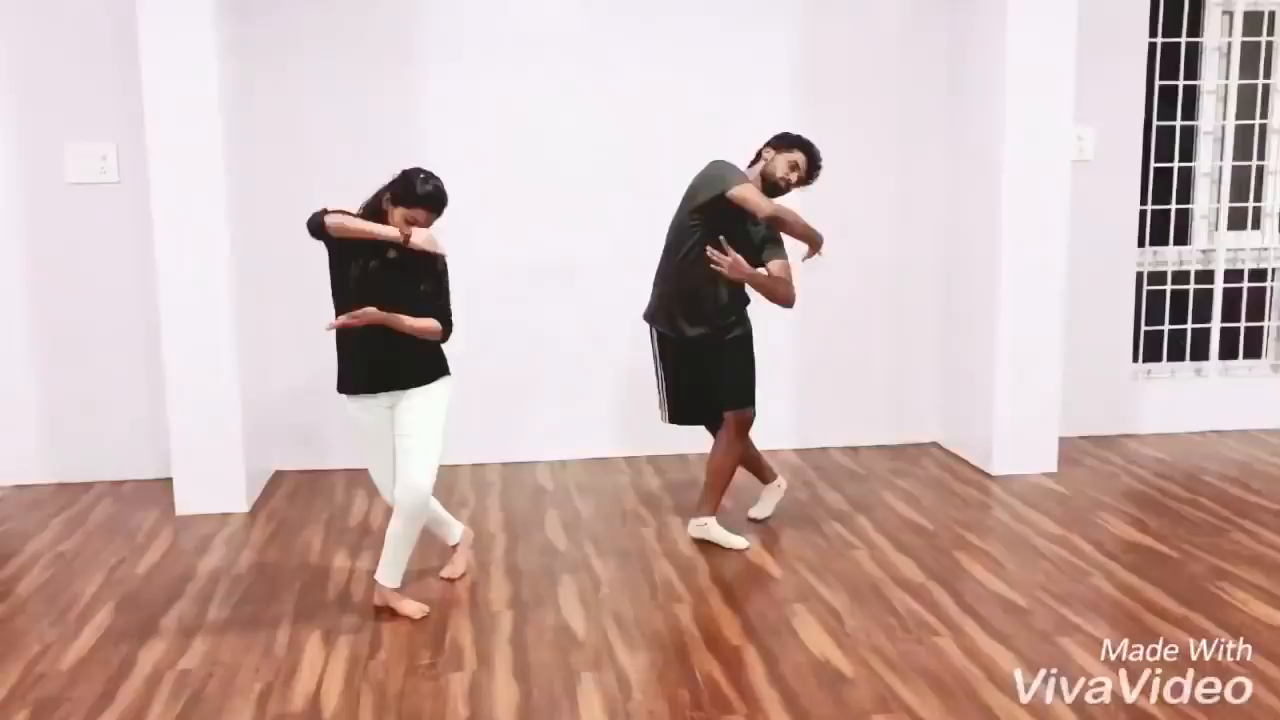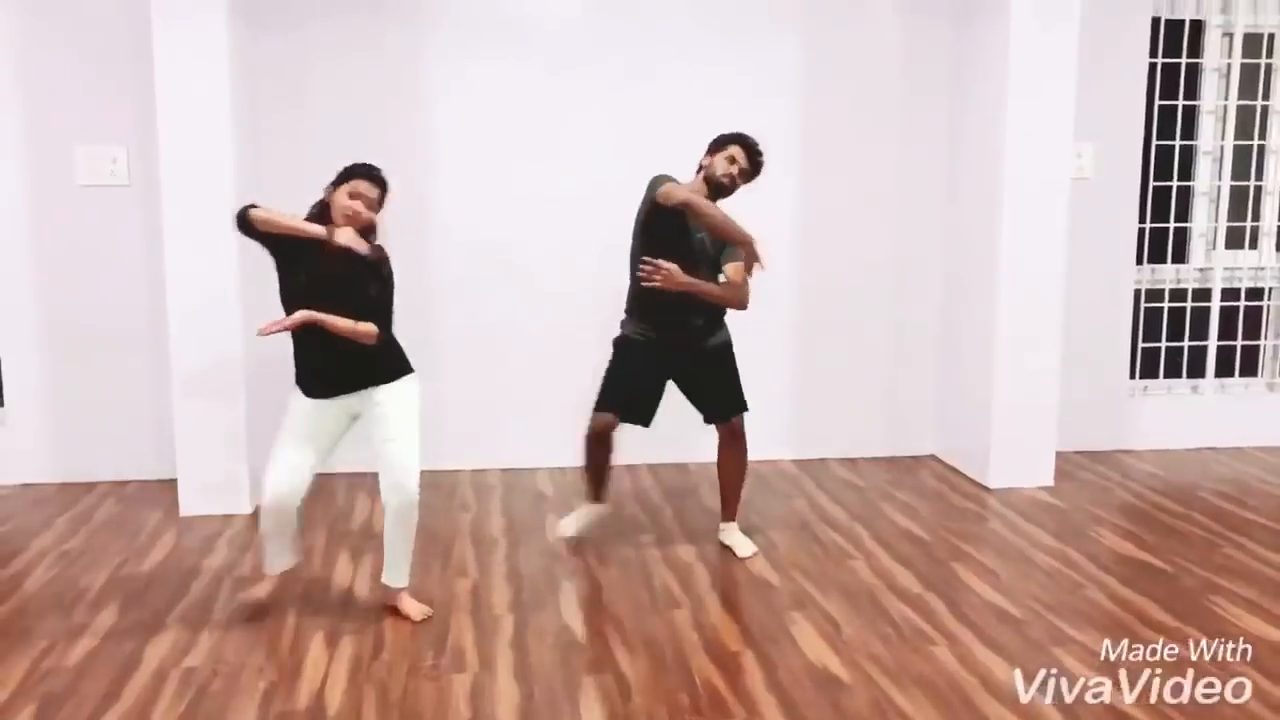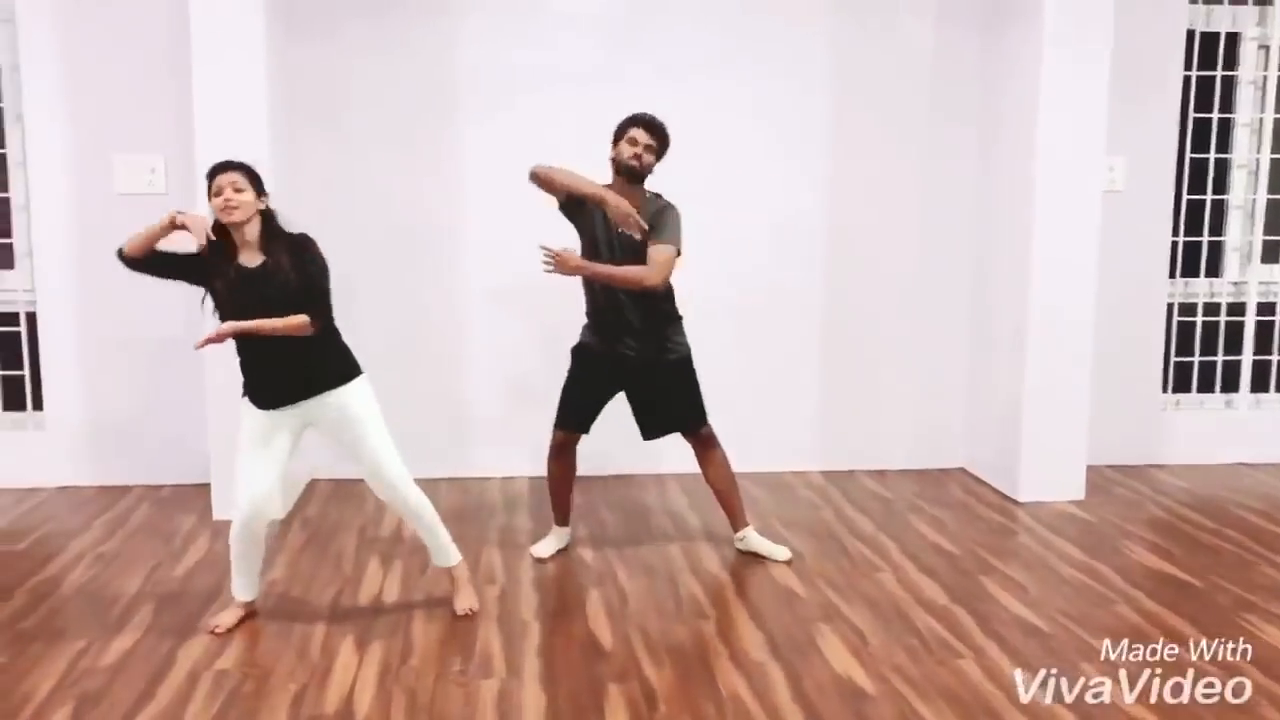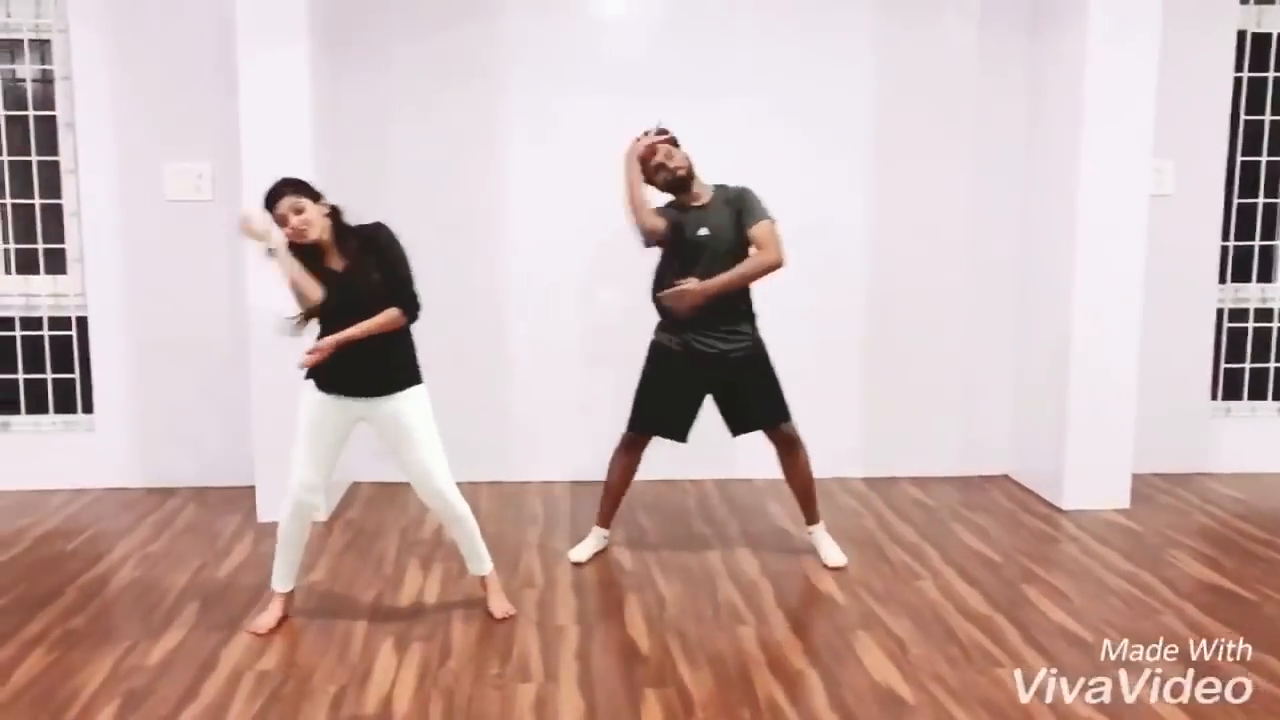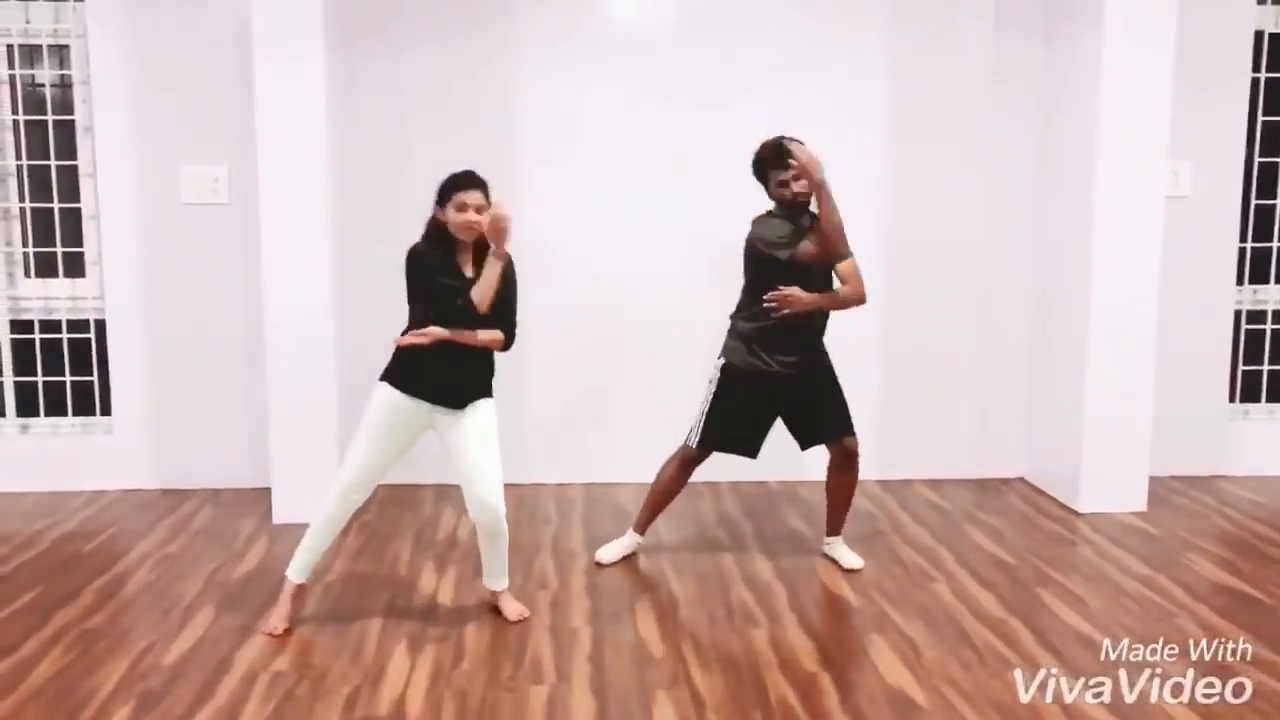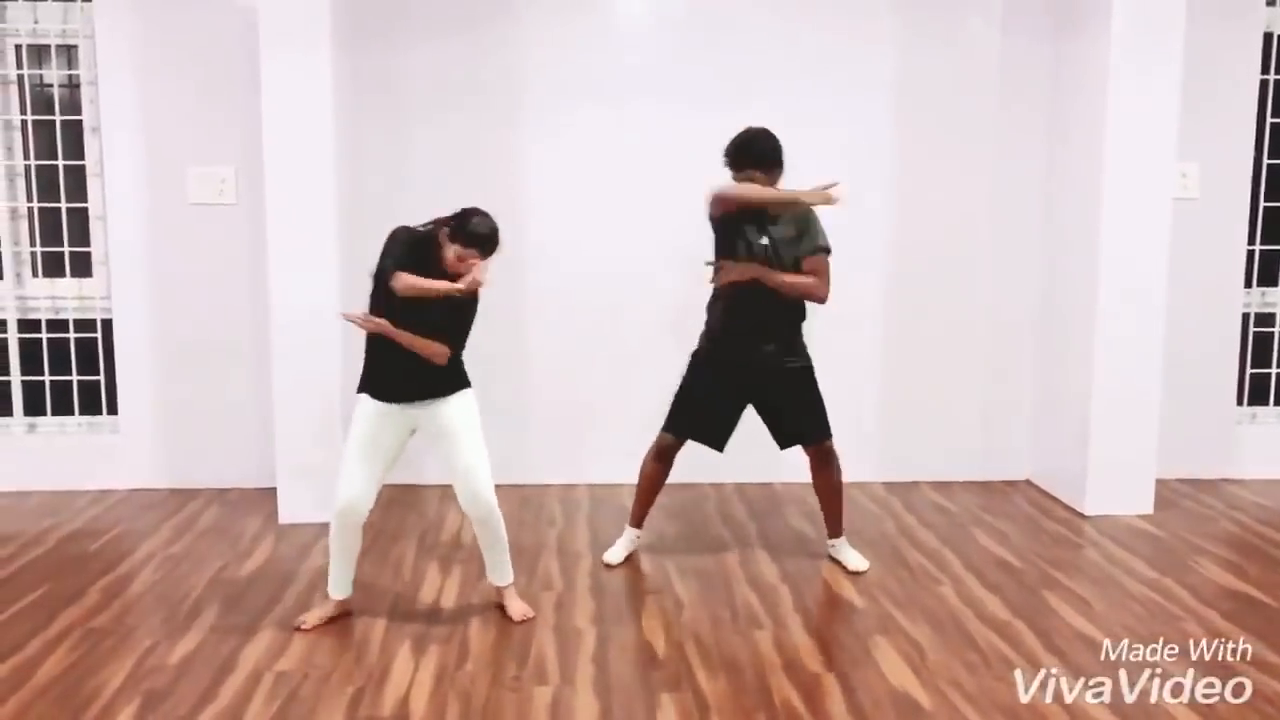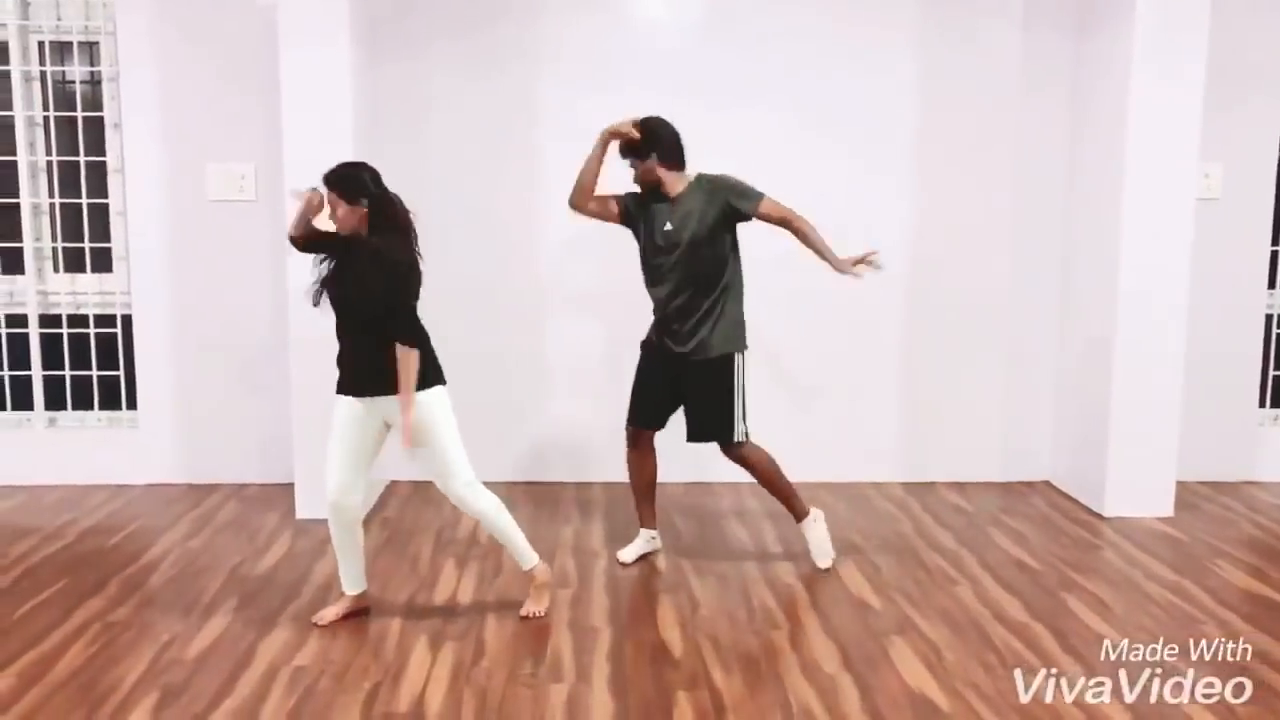
dt=0.4s
person 1, frame 1
left shoulder: (429, 260)
right shoulder: (349, 240)
left elbow: (440, 329)
right elbow: (318, 223)
left wrist: (380, 316)
right wrist: (398, 237)
left hip: (422, 384)
right hip: (365, 387)
left knee: (414, 486)
right knee: (394, 490)
left ankle: (387, 586)
right ankle: (458, 535)
person 1, frame 2
left shoulder: (374, 260)
right shoulder: (294, 244)
left elbow: (376, 332)
right elbow: (251, 217)
left wrist: (312, 317)
right wrist: (326, 233)
left hip: (386, 384)
right hip: (319, 390)
left knee: (402, 490)
right knee: (279, 492)
left ankle: (395, 586)
right ankle: (279, 563)
person 1, frame 3
left shoulder: (297, 248)
right shoulder: (212, 263)
left elbow: (316, 319)
right elbow: (131, 256)
left wrist: (241, 326)
right wrist: (169, 224)
left hip: (335, 386)
right hip: (267, 400)
left knee: (395, 483)
right knee: (252, 506)
left ankle: (457, 570)
right ankle: (244, 598)
person 1, frame 4
left shoulder: (376, 237)
right shoulder: (301, 266)
left elbow: (406, 308)
right elbow: (318, 305)
left wrist: (345, 337)
right wrist: (276, 248)
left hip: (396, 389)
right hip: (331, 390)
left knee: (438, 490)
right knee: (301, 494)
left ankle: (488, 580)
right ankle: (281, 595)
person 1, frame 5
left shoulder: (500, 267)
right shoulder: (424, 257)
left elbow: (504, 337)
right elbow: (469, 311)
left wrist: (448, 334)
right wrist: (496, 252)
left hip: (469, 400)
right hip: (406, 391)
left knee: (488, 504)
right knee: (348, 489)
left ankle: (498, 589)
right ankle: (293, 586)
person 1, frame 6
left shoulder: (465, 290)
right shoulder: (403, 243)
left elbow: (445, 353)
right elbow: (397, 285)
left wrist: (390, 330)
right wrist: (457, 286)
left hip: (445, 397)
right hip: (381, 398)
left knee: (479, 497)
right knee: (348, 503)
left ankle: (504, 586)
right ankle: (337, 599)
person 1, frame 7
left shoulder: (392, 257)
right shoulder: (350, 247)
left elbow: (406, 334)
right elbow: (299, 238)
left wrist: (407, 403)
right wrist: (310, 207)
left hip: (407, 388)
right hip: (356, 391)
left knee: (461, 486)
right knee: (340, 497)
left ankle: (536, 571)
right ankle: (354, 594)
person 2, frame 1
left shoulder: (767, 228)
right shoulder: (718, 173)
left elbow: (786, 295)
right elbow: (771, 210)
left wrist: (747, 274)
right wrist: (814, 239)
left hip: (728, 327)
right hip: (675, 325)
left knee: (737, 417)
right knee: (716, 423)
left ankle: (704, 518)
right ankle: (772, 481)
person 2, frame 2
left shoulder: (724, 229)
right shoulder: (663, 190)
left elbow: (740, 297)
right elbow: (687, 200)
left wrist: (684, 282)
right wrist: (747, 242)
left hip: (706, 340)
right hip: (645, 335)
left knee: (732, 426)
right knee: (601, 425)
left ankle: (729, 525)
right ankle: (594, 502)
person 2, frame 3
left shoulder: (663, 212)
right shoulder: (589, 202)
left elbow: (654, 277)
right elbow: (539, 173)
left wrist: (584, 267)
right wrist: (605, 196)
left hip: (660, 348)
right hip: (601, 345)
left knee: (702, 437)
right knee: (563, 438)
left ankle: (745, 533)
right ankle: (561, 529)
person 2, frame 4
left shoulder: (739, 199)
right shoulder: (666, 218)
left elbow: (771, 254)
right elbow: (647, 228)
left wrist: (707, 288)
right wrist: (630, 163)
left hip: (739, 343)
right hip: (679, 346)
left knee: (785, 434)
right knee: (636, 436)
left ankle: (816, 531)
right ankle: (600, 532)
person 2, frame 5
left shoulder: (825, 225)
right shoulder: (765, 230)
left elbow: (856, 292)
right elbow: (829, 250)
left wrist: (813, 301)
right wrist: (825, 185)
left hip: (807, 361)
right hip: (748, 362)
left knee: (846, 448)
right knee: (693, 452)
left ankle: (833, 539)
right ankle: (635, 534)
person 2, frame 6
left shoulder: (803, 220)
right shoulder: (726, 209)
left elbow: (820, 290)
right elbow: (729, 195)
left wrist: (753, 272)
right wrist: (801, 196)
left hip: (782, 355)
right hip: (722, 353)
left knee: (821, 447)
right knee: (667, 441)
left ankle: (837, 541)
right ankle: (632, 533)
person 2, frame 7
left shoulder: (716, 191)
right shoulder: (641, 207)
left elbow: (785, 217)
right elbow: (580, 202)
left wrist: (835, 260)
right wrist: (604, 143)
left hip: (716, 345)
right hip: (664, 342)
left knee: (735, 445)
right knee: (637, 432)
left ankle: (807, 518)
right ankle: (648, 532)
